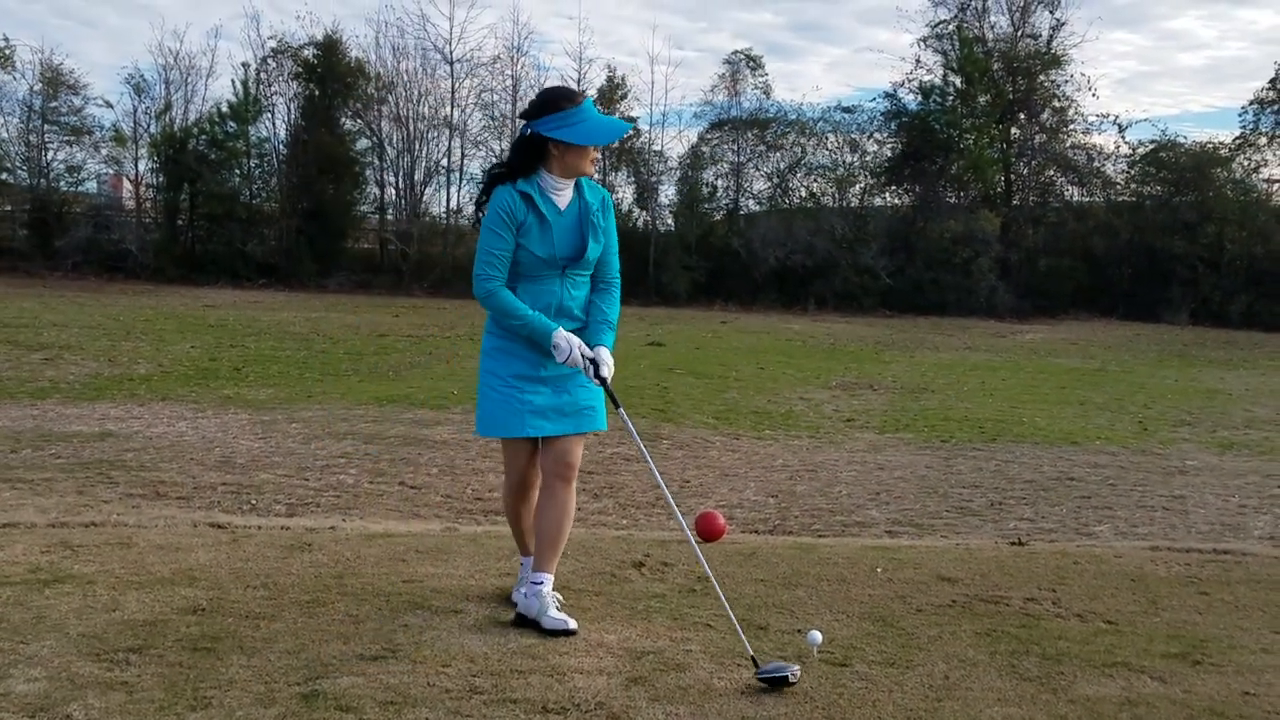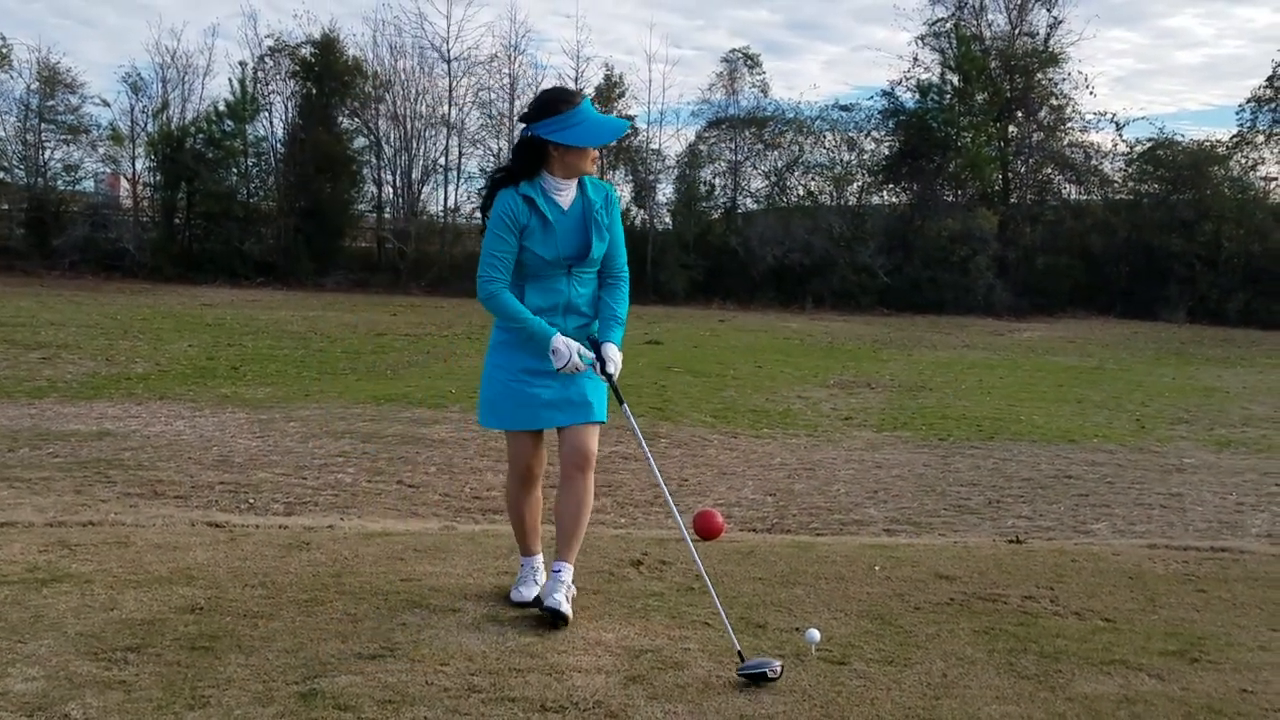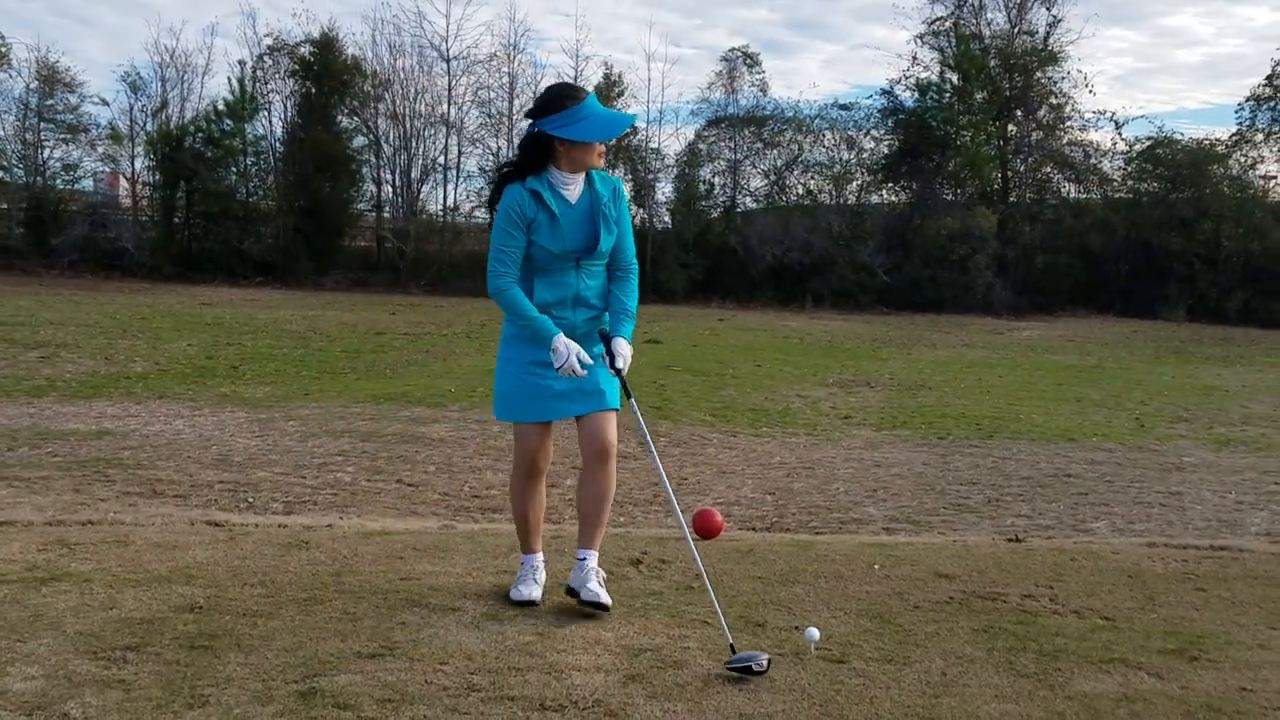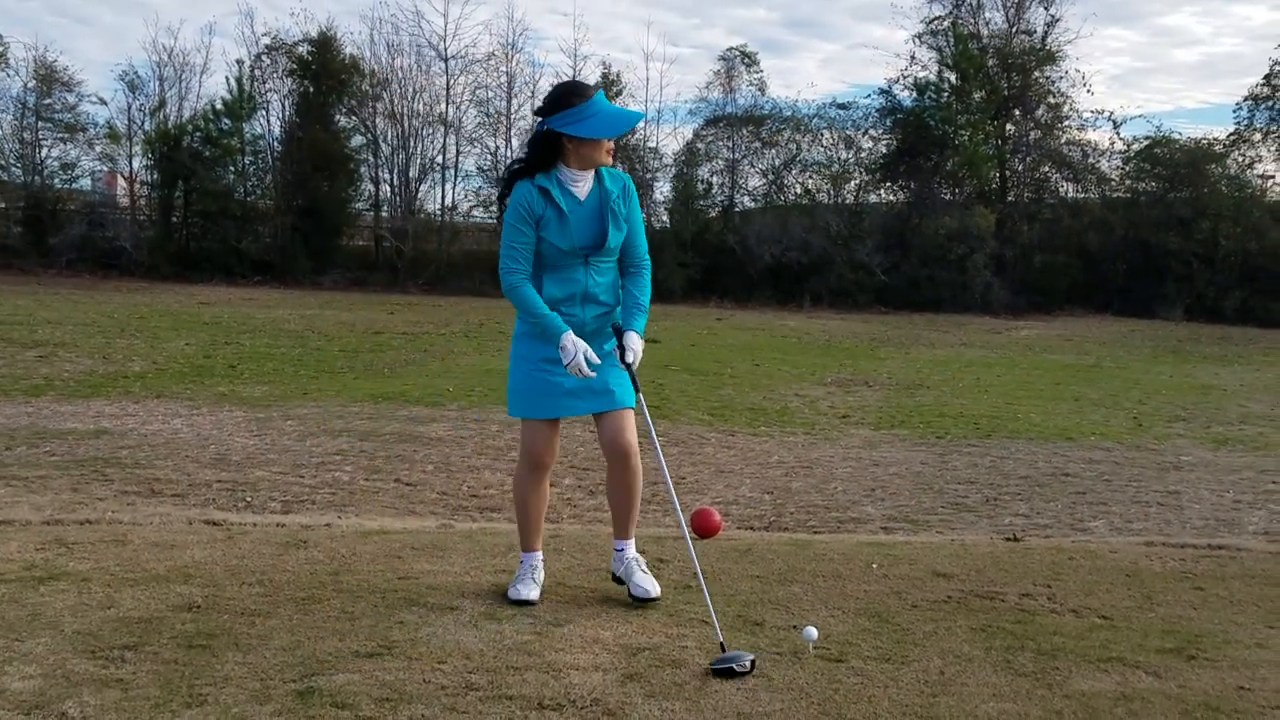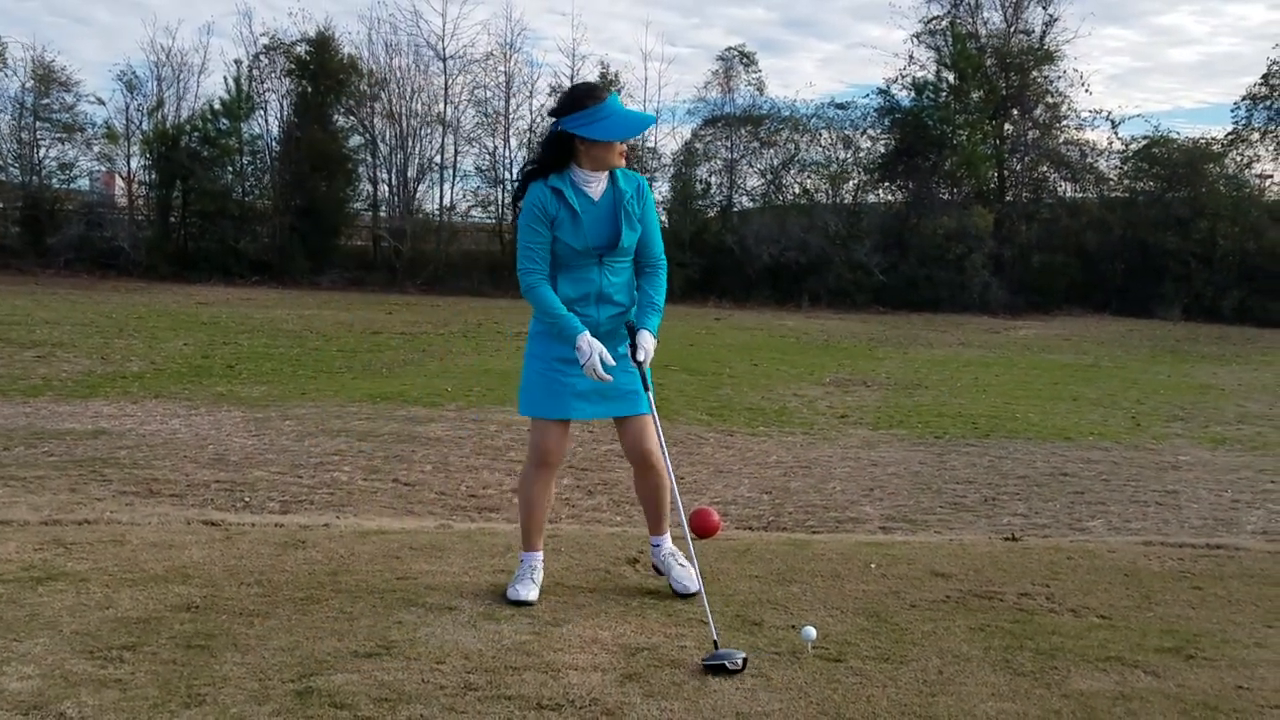
dt=0.1s
person 1, frame 1
left shoulder: (597, 202)
right shoulder: (510, 201)
left elbow: (607, 281)
right elbow: (487, 287)
left wrist: (601, 342)
right wrist: (550, 333)
left hip: (572, 358)
right hip: (514, 356)
left knee: (563, 470)
right knee: (521, 475)
left ankle: (537, 590)
right ankle: (529, 564)
person 1, frame 2
left shoulder: (602, 199)
right shoulder: (512, 203)
left elbow: (616, 277)
right elbow: (491, 287)
left wrist: (611, 340)
right wrist: (549, 339)
left hip: (581, 350)
right hip: (522, 351)
left knee: (581, 459)
right knee: (525, 467)
left ankle: (558, 581)
right ankle: (530, 566)
person 1, frame 3
left shoulder: (610, 193)
right shoulder: (520, 198)
left elbow: (624, 270)
right elbow: (501, 282)
left wrist: (621, 333)
right wrist: (552, 338)
left hip: (591, 343)
right hip: (532, 345)
left knee: (601, 448)
right knee: (531, 460)
left ankle: (586, 567)
right ankle: (531, 563)
person 1, frame 4
left shoulder: (619, 188)
right shoulder: (528, 195)
left elbow: (636, 265)
right elbow: (514, 279)
left wrist: (634, 328)
right wrist: (561, 336)
left hip: (604, 340)
right hip: (543, 343)
left knee: (623, 447)
right knee: (537, 457)
left ankle: (626, 556)
right ankle: (530, 564)
person 1, frame 5
left shoulder: (633, 189)
right shoulder: (544, 195)
left elbow: (653, 265)
right elbow: (532, 278)
left wrist: (648, 327)
right wrist: (578, 336)
left hip: (620, 340)
right hip: (559, 342)
left knee: (646, 454)
right knee: (543, 455)
left ankle: (662, 547)
right ankle: (530, 564)
